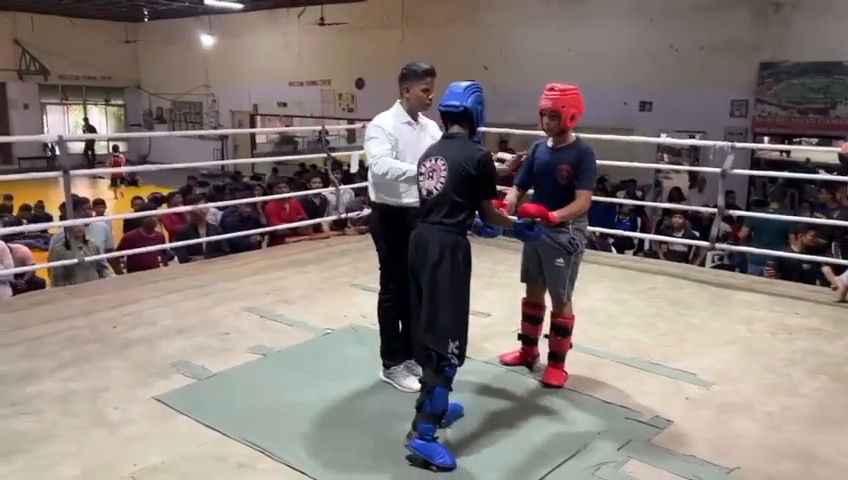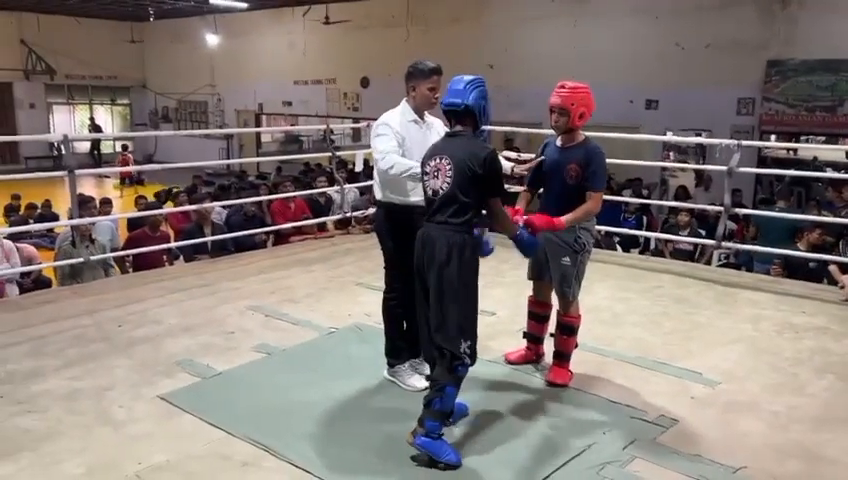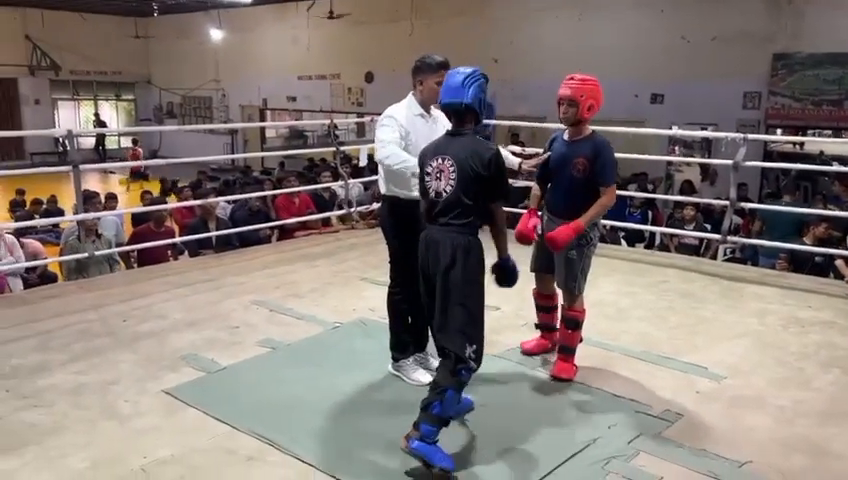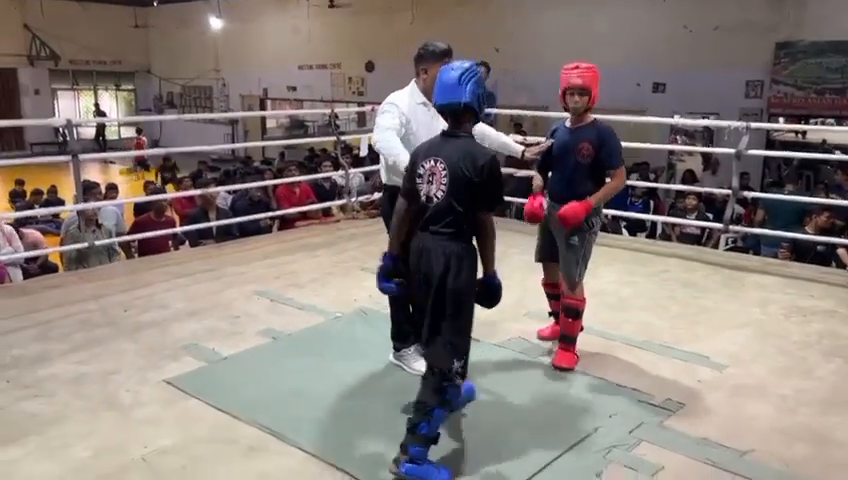
dt=0.2s
person 1, frame 1
left shoulder: (429, 154)
right shoulder: (477, 156)
right elbow: (487, 212)
left wrist: (471, 219)
right wrist: (518, 226)
left hip: (421, 240)
right hip: (448, 247)
left knee: (428, 329)
right knee: (447, 338)
left ankle: (436, 405)
right ankle: (423, 431)
person 1, frame 2
left shoulder: (432, 152)
right shoulder: (483, 153)
right elbow: (494, 211)
right wrist: (520, 236)
left hip: (427, 239)
right hip: (455, 246)
left knee: (434, 329)
right knee: (458, 339)
left ankle: (442, 404)
right ankle: (428, 428)
person 1, frame 3
left shoulder: (430, 151)
right shoulder: (486, 153)
right elbow: (494, 214)
right wrist: (504, 259)
left hip: (430, 242)
right hip: (461, 248)
left knee: (446, 330)
right knee: (464, 343)
left ankle: (449, 400)
right ankle: (424, 433)
person 1, frame 4
left shoulder: (422, 152)
right shoulder: (482, 158)
left elbow: (403, 212)
right elbow: (484, 225)
left wrist: (390, 259)
right wrist: (489, 274)
left hip: (421, 251)
right hip: (453, 258)
left knee: (437, 335)
right knee: (449, 354)
left ankle: (450, 394)
person 2, frame 1
left shoulder: (430, 127)
right shoulder: (382, 125)
right elbow: (381, 167)
left hip: (421, 215)
right hip: (391, 216)
right knee: (394, 289)
left ankle: (411, 355)
right ankle: (392, 363)
person 2, frame 2
left shoulder: (436, 126)
right shoulder: (389, 123)
right elbow: (388, 164)
left hip: (426, 214)
right hip: (397, 215)
right knee: (399, 288)
left ankle: (416, 354)
right ankle: (397, 362)
person 2, frame 3
left shoulder: (440, 119)
right shoulder: (395, 117)
right elbow: (387, 154)
left wrist: (516, 162)
right hip: (400, 209)
right knee: (403, 282)
left ankle: (419, 349)
right ankle: (401, 357)
person 2, frame 4
right shoulder: (397, 104)
left elbow: (478, 131)
right elbow: (384, 139)
left wrist: (519, 151)
right wrist: (412, 167)
right hip: (402, 198)
left ankle: (420, 338)
right ankle: (403, 346)
person 3, frame 1
left shoulder: (582, 154)
right shoulder: (538, 148)
left elbow: (583, 202)
right elbow: (518, 187)
left wrist: (551, 216)
right wrist: (503, 205)
left hip: (566, 234)
left knee: (560, 299)
right knee: (533, 292)
left ankle: (557, 362)
right ankle: (528, 349)
person 3, frame 2
left shoulder: (592, 153)
right shoulder: (548, 147)
left elbow: (594, 204)
right elbow: (530, 187)
left wrist: (558, 222)
right wrist: (518, 211)
left hip: (573, 234)
right hip: (542, 231)
left knee: (567, 298)
right knee: (539, 290)
left ankle: (562, 361)
right ankle: (533, 347)
person 3, frame 3
left shoulder: (599, 147)
right shoulder: (555, 141)
left elbow: (608, 197)
right elbow: (541, 182)
left wrist: (575, 227)
right wrist: (531, 213)
left hip: (580, 229)
right hip: (549, 222)
left knee: (572, 292)
right knee: (543, 282)
left ankle: (567, 356)
right ankle: (548, 336)
person 3, frame 4
left shoulder: (602, 133)
right shoulder: (557, 131)
left elbow: (618, 179)
right elbow: (541, 170)
left wrist: (585, 206)
right wrist: (536, 196)
left hip: (582, 215)
right hip: (552, 210)
left knee: (572, 280)
right knee: (550, 272)
left ankle: (568, 345)
right ankle: (560, 322)
